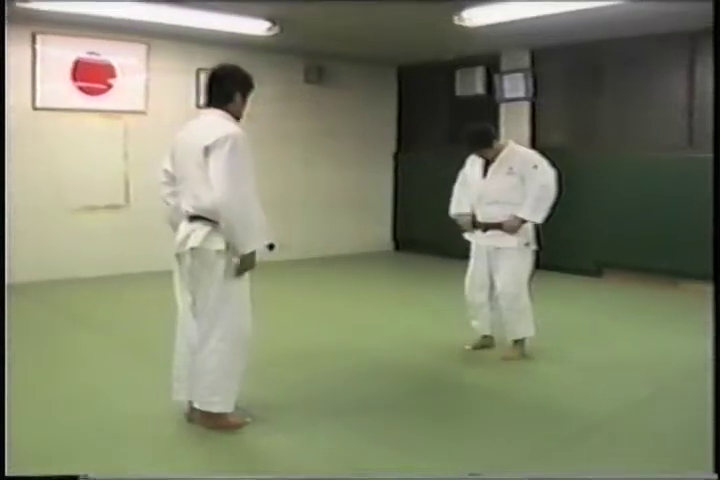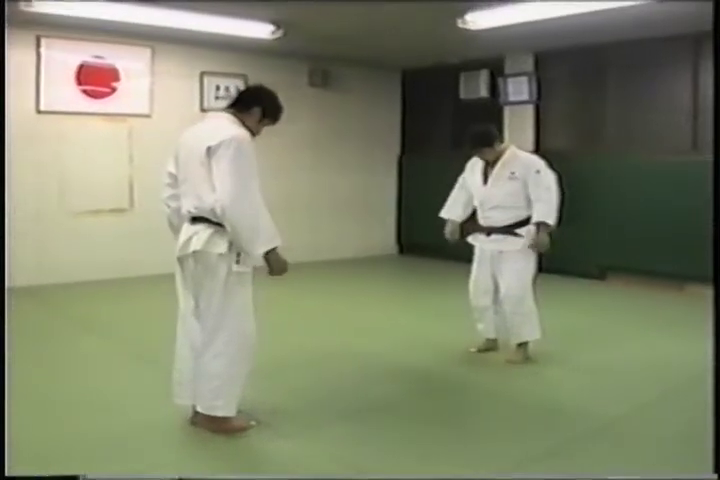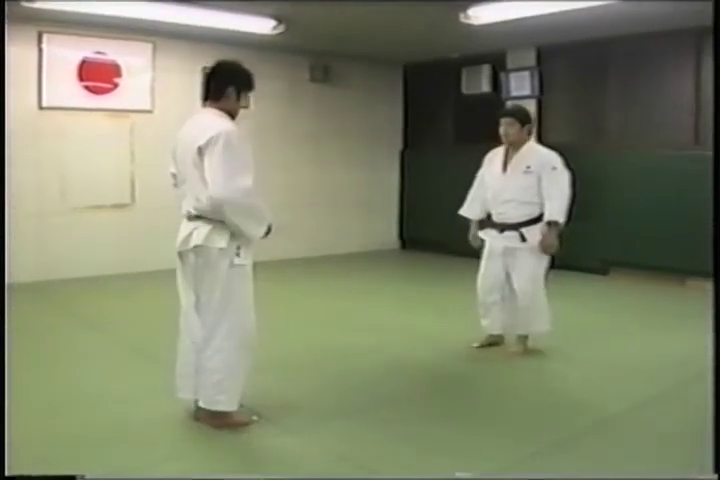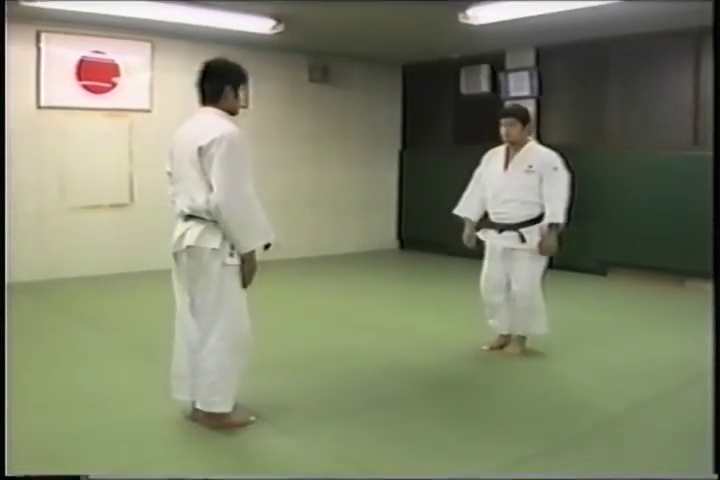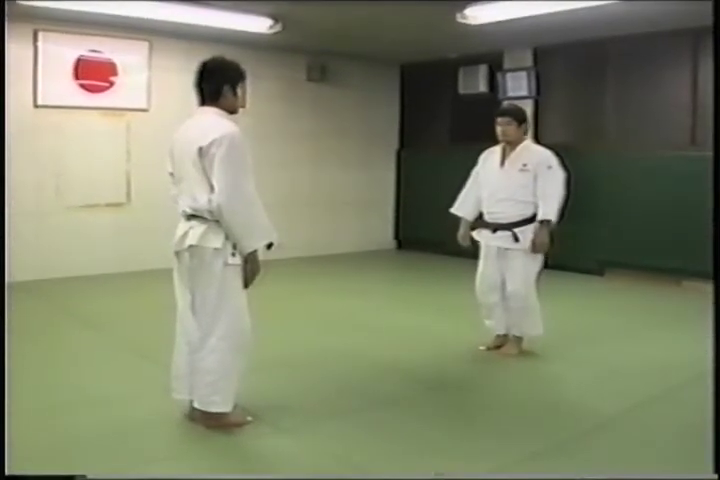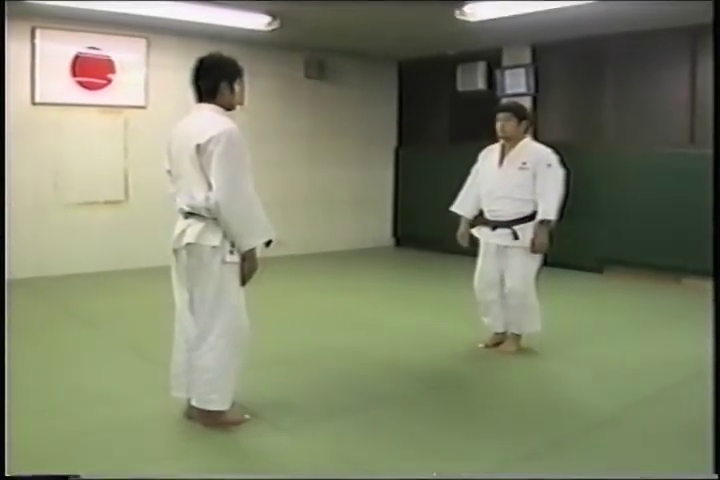
dt=0.7s
person 1, frame 1
left shoulder: (188, 131)
right shoulder: (228, 133)
left elbow: (170, 188)
right elbow: (232, 197)
right wrist: (248, 246)
left hip: (190, 236)
right hip: (218, 242)
left knee: (195, 321)
right knee: (223, 325)
left ankle: (196, 401)
right ankle: (211, 408)
person 1, frame 2
left shoulder: (193, 132)
right shoulder: (234, 137)
left elbow: (172, 191)
right elbow: (238, 201)
right wrist: (269, 250)
left hip: (192, 239)
right hip: (220, 244)
left knee: (196, 324)
right knee: (227, 329)
left ankle: (200, 404)
right ankle: (214, 411)
person 1, frame 3
left shoulder: (189, 129)
right shoulder: (224, 131)
right elbow: (228, 194)
right wrist: (259, 224)
left hip: (193, 233)
right hip: (221, 240)
left knee: (199, 320)
right knee: (229, 324)
left ankle: (203, 398)
right ankle: (217, 406)
person 1, frame 4
left shoulder: (185, 130)
right shoulder: (225, 133)
right elbow: (232, 198)
right wrist: (249, 248)
left hip: (188, 234)
right hip: (216, 241)
left knee: (194, 321)
right knee: (223, 325)
left ankle: (198, 400)
right ankle: (214, 408)
person 1, frame 5
left shoulder: (185, 131)
right shoulder: (225, 132)
right elbow: (232, 199)
right wrist: (251, 248)
left hip: (189, 234)
right hip: (217, 241)
left knee: (195, 321)
right knee: (223, 325)
left ankle: (197, 400)
right ankle: (213, 407)
person 1, frame 6
left shoulder: (182, 128)
right shoulder: (223, 130)
right elbow: (231, 196)
right wrist: (249, 246)
left hip: (187, 232)
right hip: (215, 239)
left knee: (193, 319)
right knee: (221, 323)
left ankle: (194, 398)
right ankle: (211, 405)
person 2, frame 1
left shoulder: (526, 158)
right shoulder: (473, 161)
left elbow: (544, 188)
right elbow: (462, 187)
left wrist: (520, 218)
right wrist: (463, 214)
left hip: (513, 236)
right hip: (482, 235)
left knee: (510, 289)
right knee: (476, 287)
left ankle: (518, 342)
right ankle: (485, 335)
person 2, frame 2
left shoulder: (528, 163)
right shoulder: (473, 165)
left elbow: (546, 195)
right elbow: (462, 193)
left wrist: (542, 229)
right wrist: (453, 221)
left hip: (517, 239)
right hip: (485, 238)
left knee: (514, 292)
right knee: (480, 290)
left ankle: (522, 345)
right ankle: (490, 338)
person 2, frame 3
left shoulder: (545, 158)
right shoulder: (492, 157)
left elbow: (556, 195)
right elbow: (480, 192)
left wrist: (552, 231)
right wrist: (475, 225)
left hip: (529, 235)
right hip: (496, 234)
left knee: (526, 289)
right knee: (488, 285)
left ankle: (522, 337)
right ankle: (494, 332)
person 2, frame 4
left shoulder: (546, 158)
right shoulder: (492, 157)
left elbow: (556, 197)
right elbow: (477, 192)
left wrist: (551, 233)
right wrist: (470, 225)
left hip: (528, 235)
right hip: (497, 235)
left knee: (524, 289)
right knee: (492, 286)
left ankle: (520, 337)
right ankle: (503, 332)
person 2, frame 5
left shoulder: (541, 157)
right shoulder: (488, 156)
left elbow: (551, 195)
right elbow: (473, 191)
left wrist: (543, 230)
right wrist: (465, 224)
left hip: (523, 235)
right hip: (492, 234)
left knee: (519, 289)
right knee: (488, 286)
left ankle: (517, 337)
right ankle: (501, 333)
person 2, frame 6
left shoulder: (541, 155)
right shoulder: (488, 154)
left elbow: (549, 194)
right elbow: (473, 189)
left wrist: (542, 230)
right wrist: (464, 223)
left hip: (522, 232)
right hip: (491, 232)
left knee: (518, 286)
right knee: (486, 284)
left ankle: (515, 335)
right ankle: (498, 330)
